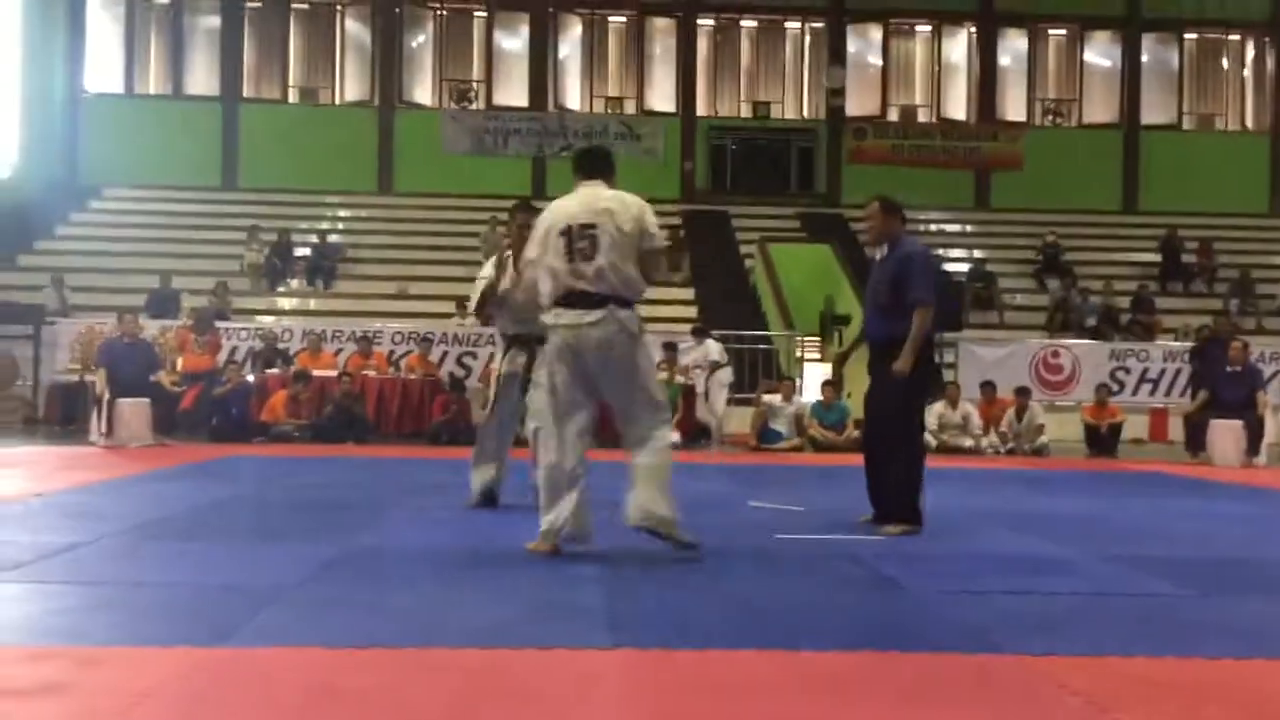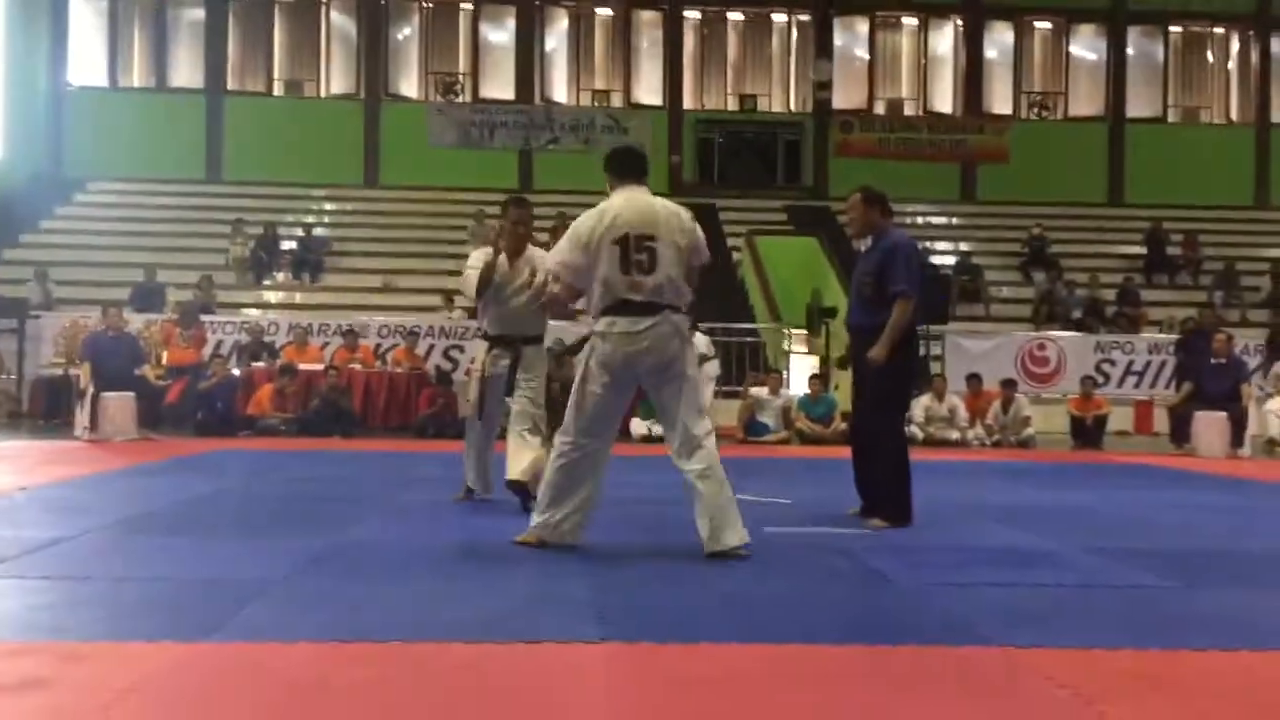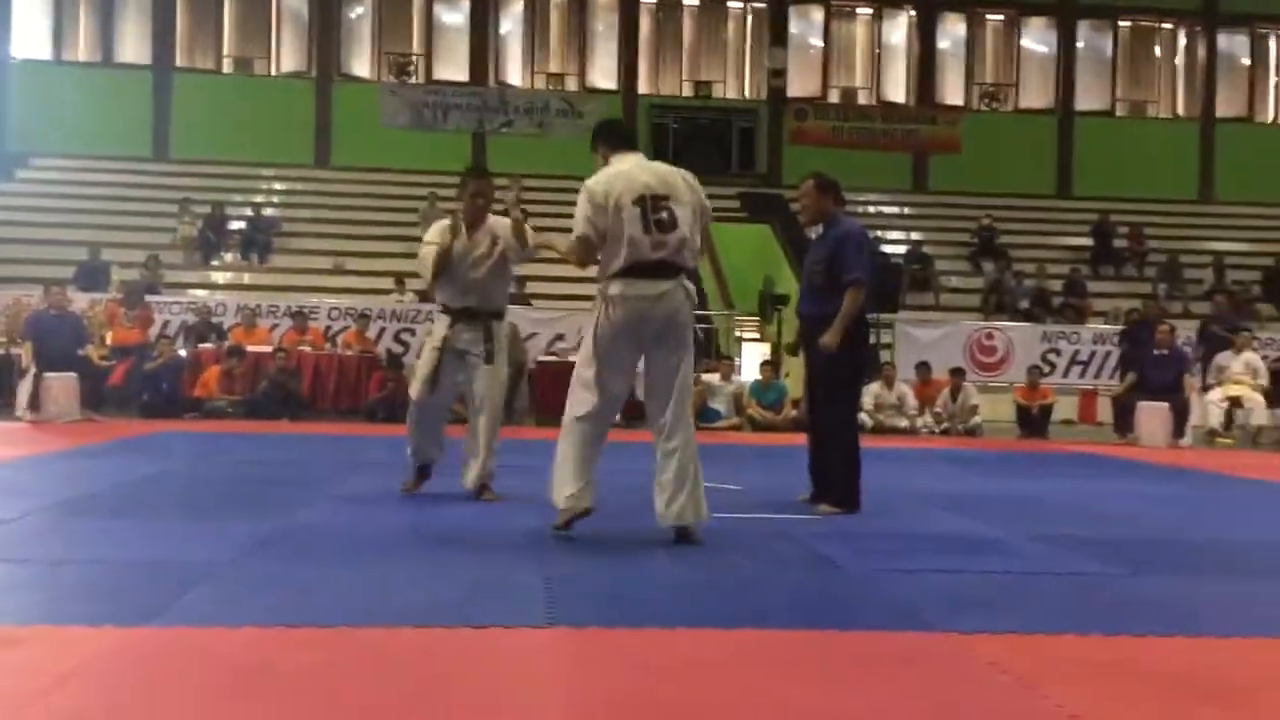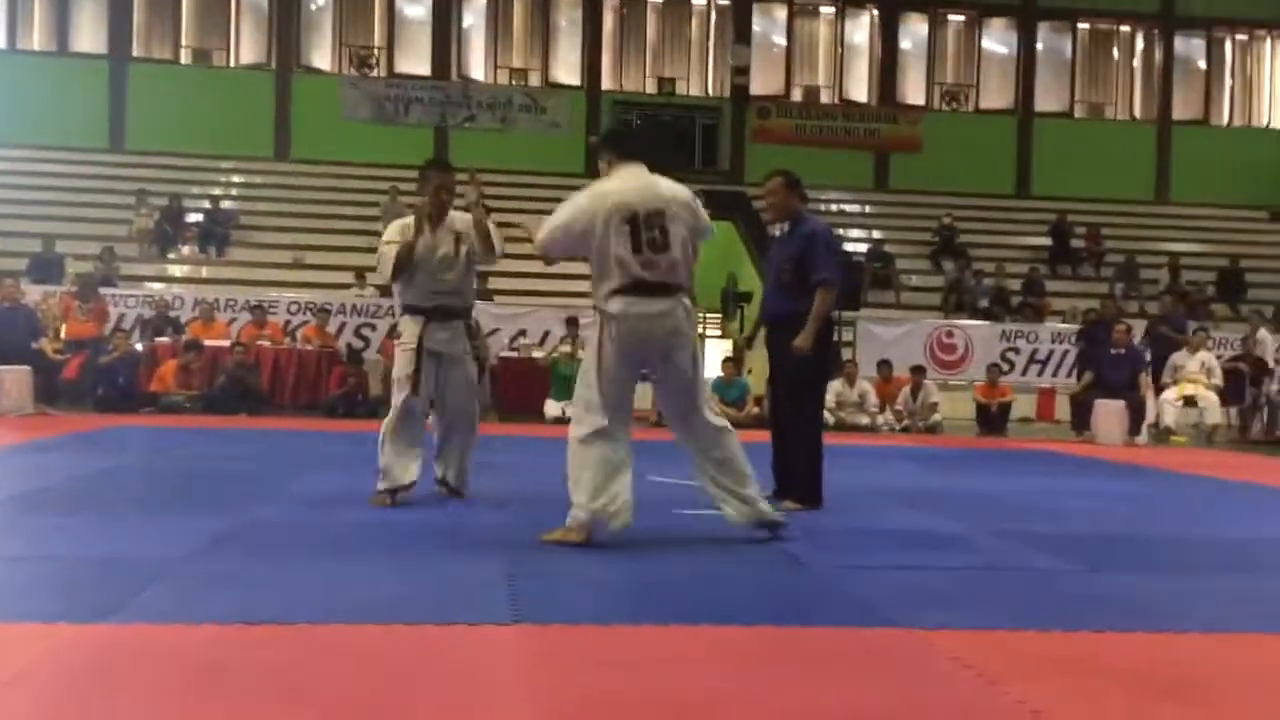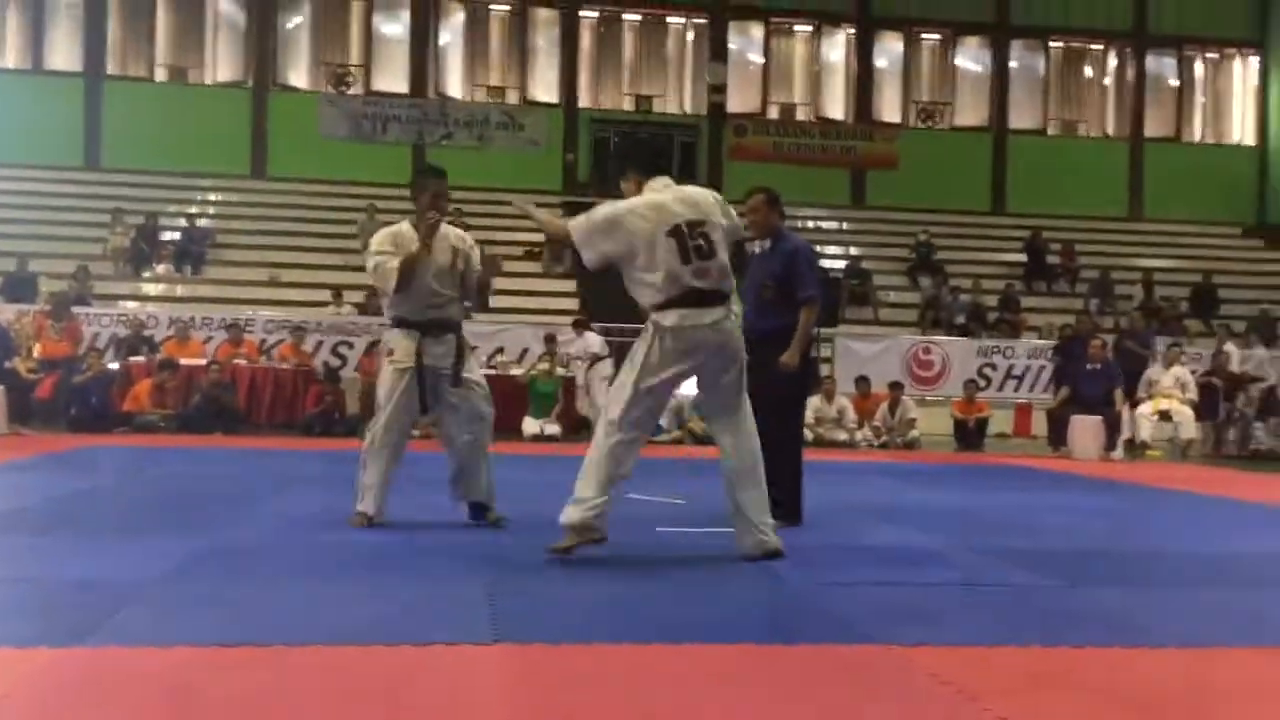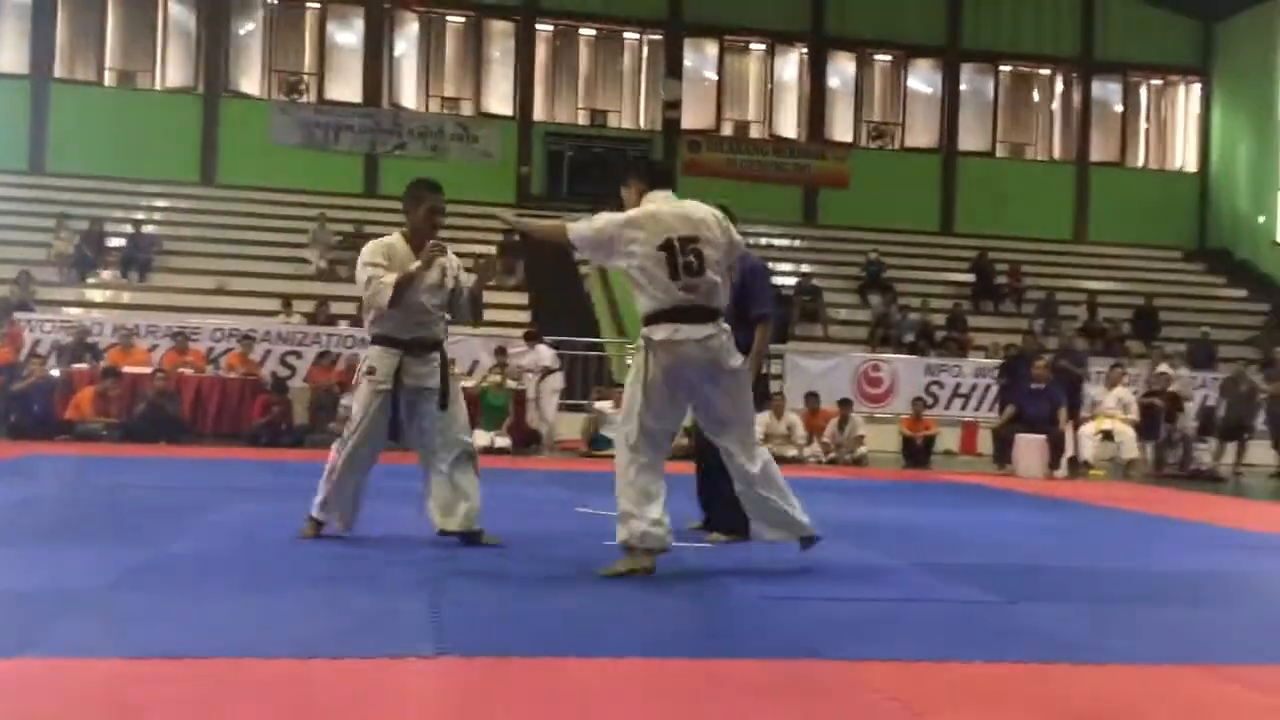
dt=0.2s
person 1, frame 1
left shoulder: (551, 214)
right shoulder: (632, 207)
left elbow: (533, 284)
right elbow: (655, 269)
left hip: (565, 326)
right hip: (615, 325)
left knee: (563, 436)
right knee: (649, 426)
left ankle: (554, 531)
right ankle: (653, 510)
person 1, frame 2
left shoulder: (592, 220)
right shoulder: (678, 216)
left elbow: (563, 292)
right elbow: (697, 273)
left wrist: (556, 289)
left hip: (616, 336)
right hip: (669, 332)
left knee: (580, 436)
right knee: (694, 437)
left ankle: (548, 526)
right ankle: (724, 534)
person 1, frame 3
left shoulder: (599, 184)
right shoulder: (682, 179)
left elbow: (581, 254)
right elbow: (700, 242)
left wrist: (555, 244)
left hip: (624, 297)
right hip: (675, 296)
left knee: (589, 403)
right knee: (673, 412)
left ankle: (575, 496)
right ankle: (681, 514)
person 1, frame 4
left shoulder: (594, 198)
right shoulder: (680, 194)
left elbow: (547, 251)
right elbow: (694, 248)
left wrist: (539, 232)
left hip: (623, 316)
right hip: (672, 312)
left knee: (595, 421)
right knee: (697, 419)
left ankle: (588, 519)
right ankle: (753, 507)
person 1, frame 5
left shoulder: (629, 213)
right shoulder: (710, 200)
left elbow: (567, 231)
right elbow: (730, 235)
left wrist: (530, 212)
left hip: (674, 328)
right hip: (723, 323)
left knee: (621, 423)
right knee: (735, 429)
left ankle: (584, 520)
right ankle: (759, 535)
person 1, frame 6
left shoulder: (627, 226)
right shoulder: (711, 216)
left elbow: (562, 232)
right elbow: (735, 259)
left wrist: (513, 223)
left hip: (665, 344)
right hip: (713, 338)
left knee: (640, 446)
right knee: (740, 441)
left ankle: (645, 543)
right ankle: (794, 526)
person 2, frame 1
left shoulder: (914, 255)
right shoulder: (885, 259)
left elbow: (923, 310)
left wrist: (908, 357)
left hip: (907, 361)
right hip: (883, 358)
left knee: (903, 437)
right knee: (875, 436)
left ankle: (906, 515)
right ankle: (884, 511)
person 2, frame 2
left shoulder: (898, 246)
right shoulder: (872, 250)
left elbow: (905, 301)
left wrist: (883, 345)
right wrist: (854, 347)
left hip: (889, 351)
right hip: (868, 350)
left knee: (886, 429)
right knee: (862, 429)
left ankle: (894, 510)
right ankle: (873, 502)
person 2, frame 3
left shoulder: (850, 235)
right shoulder: (821, 238)
left elbow: (857, 289)
left wrist: (836, 332)
right wrist: (802, 335)
left hip: (841, 339)
right hip: (819, 338)
left knee: (838, 418)
right knee: (818, 417)
left ankle: (843, 496)
right ankle: (824, 489)
person 2, frame 4
left shoulder: (816, 234)
right shoulder: (782, 238)
left elbow: (826, 289)
left wrist: (809, 334)
right wrist: (755, 330)
left hip: (804, 339)
right hip: (780, 336)
left knee: (803, 416)
right knee: (781, 415)
left ankle: (806, 493)
right ankle: (786, 487)
person 2, frame 5
left shoulder: (797, 251)
right shoulder: (758, 256)
left elbow: (810, 305)
left wrist: (796, 350)
left hip: (783, 354)
right hip: (760, 353)
left knee: (783, 433)
right knee: (761, 431)
left ankle: (786, 509)
right ankle: (767, 504)
person 2, frame 6
left shoulder: (751, 268)
left elbow: (764, 323)
left wrist: (752, 369)
right knee: (705, 445)
left ankle: (733, 523)
right ankle: (712, 517)
person 3, frame 1
right shoulder: (497, 266)
right elbow: (480, 309)
right wrist: (498, 275)
left hip: (543, 352)
right hip: (511, 353)
right knee: (496, 424)
right ankle: (485, 488)
person 3, frame 2
left shoulder: (544, 262)
right shoulder: (483, 257)
right elbow: (474, 291)
right wrist: (495, 256)
left hip: (529, 354)
right hip: (492, 352)
left knee: (527, 418)
right knee: (481, 421)
left ankle: (523, 484)
right ankle: (475, 482)
person 3, frame 3
left shoulder: (504, 228)
right shoulder: (441, 230)
left elbow: (524, 251)
right elbow: (433, 275)
left wrist: (517, 215)
right wrist: (454, 236)
left hip: (488, 331)
right hip: (449, 327)
left knee: (486, 405)
right knee: (426, 398)
left ankle: (480, 480)
right ankle: (423, 463)
person 3, frame 4
left shoulder: (466, 225)
right shoulder: (401, 229)
left elbow: (490, 254)
right elbow: (393, 271)
left wrist: (478, 209)
right wrist: (418, 230)
left hip: (457, 329)
right hip: (417, 329)
left knee: (460, 410)
right knee: (406, 406)
left ankle: (448, 474)
right ankle: (390, 484)
person 3, frame 5
left shoulder: (459, 239)
right shoulder: (389, 237)
left elbow: (474, 293)
right elbow: (390, 281)
left wrist: (483, 272)
right wrist: (423, 245)
left hip: (450, 343)
right hip: (407, 342)
left knee: (475, 416)
right knee: (390, 426)
left ankle: (476, 498)
right ankle: (368, 506)
person 3, frame 6
left shoulder: (446, 257)
right shoulder: (377, 251)
left elbow: (465, 311)
right elbow: (381, 297)
left wrist: (479, 285)
right wrist: (419, 267)
left hip: (431, 364)
right hip: (387, 361)
left knee: (453, 444)
right knee: (359, 442)
left ankle: (463, 525)
right ankle: (322, 516)
